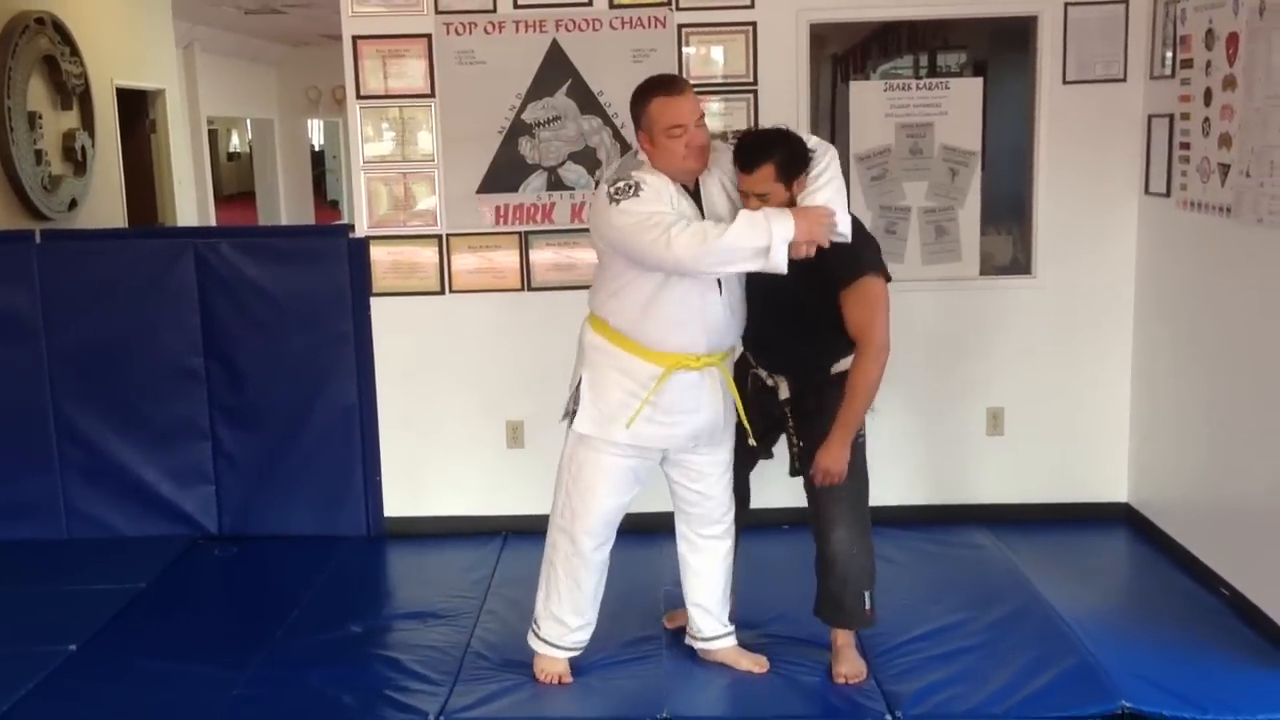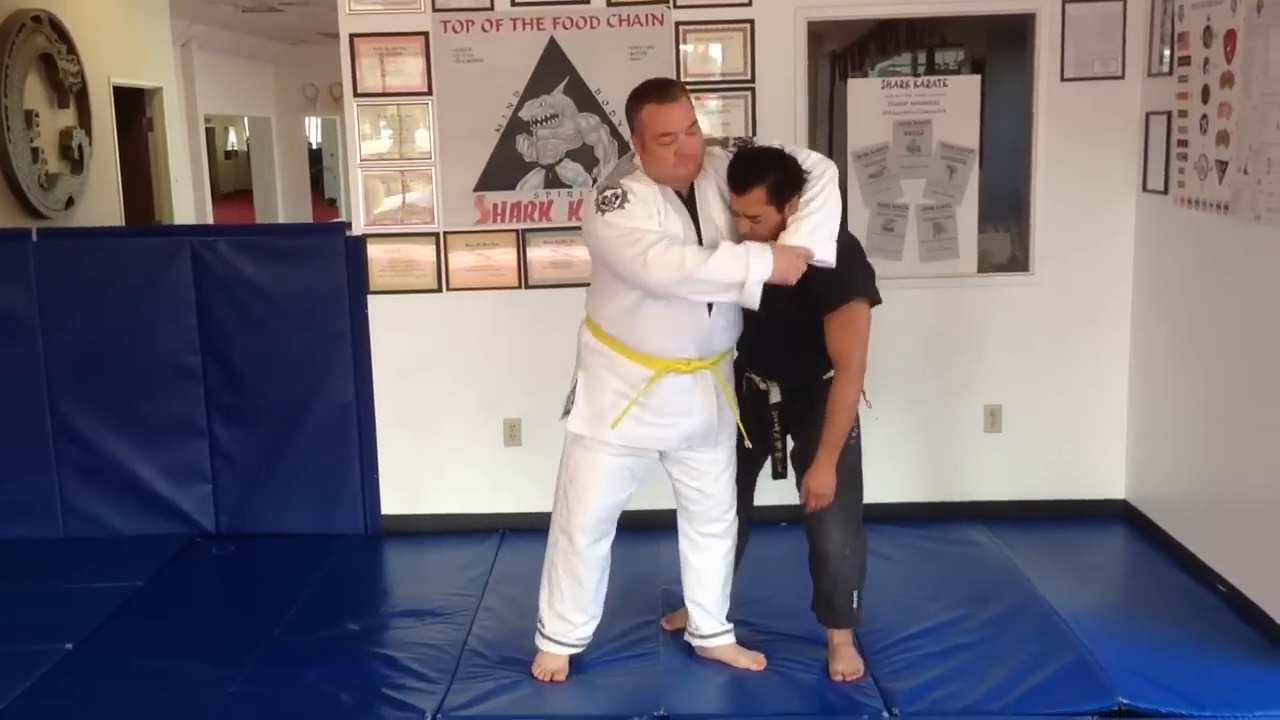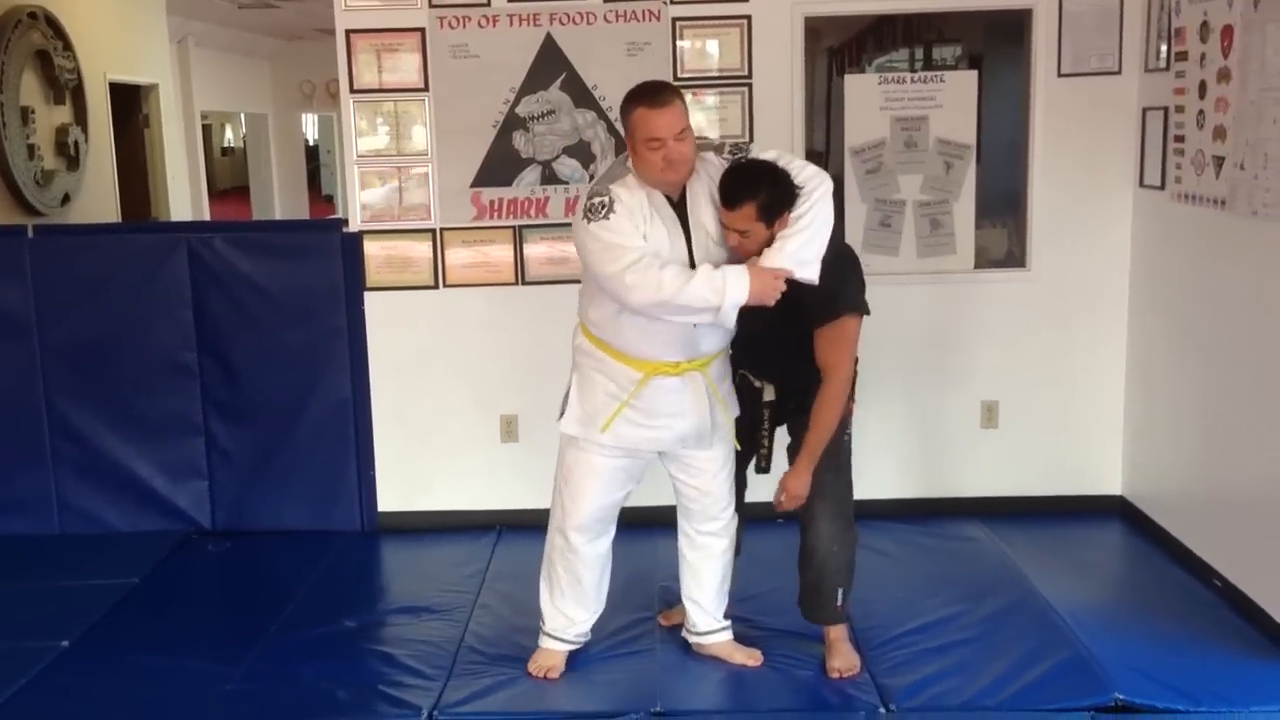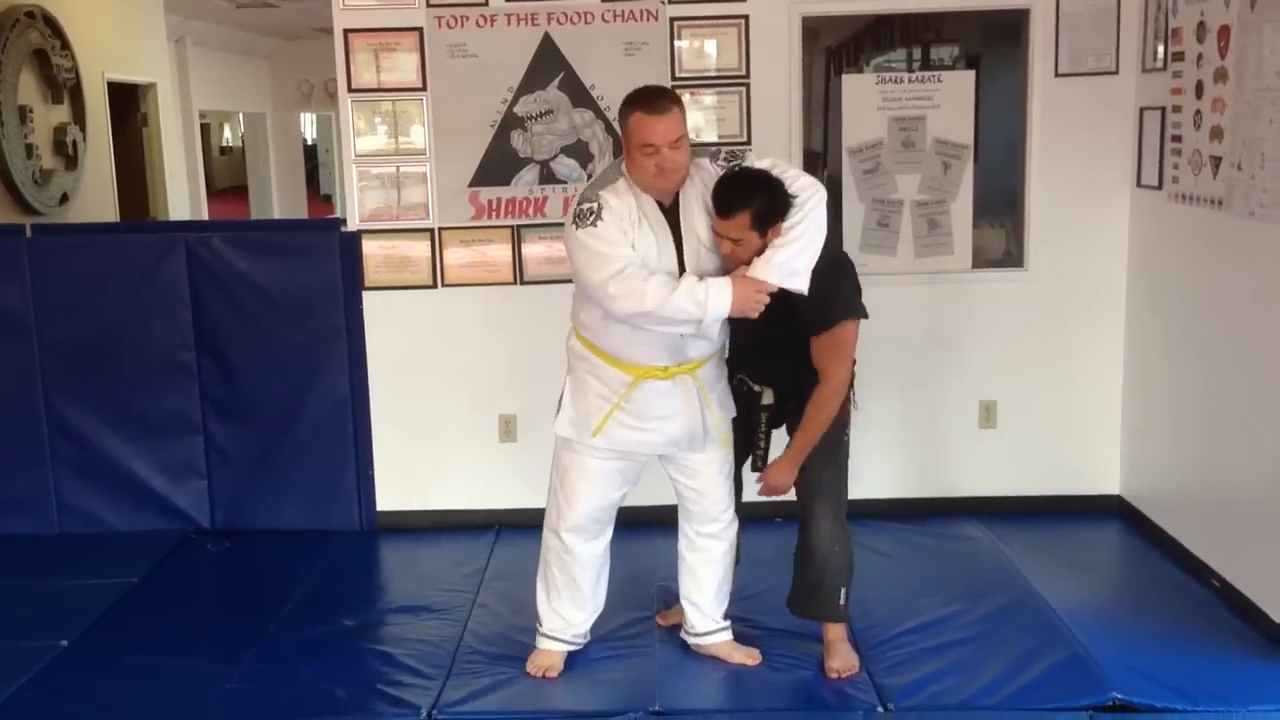
dt=0.1s
person 1, frame 1
left shoulder: (728, 161)
right shoulder: (625, 193)
right elbow: (687, 249)
left wrist: (814, 221)
right wrist: (785, 231)
left hip: (705, 383)
right hip: (625, 380)
left knee: (710, 516)
right knee: (586, 519)
left ankle: (712, 634)
right ankle: (555, 639)
person 1, frame 2
left shoulder: (726, 168)
right shoulder: (617, 200)
left elbow: (815, 170)
right elbow: (667, 267)
left wrist: (802, 243)
right wrist: (761, 264)
left hip: (703, 384)
right hip: (622, 383)
left knee: (712, 515)
right knee: (585, 517)
left ankle: (711, 632)
right ankle: (559, 637)
person 1, frame 3
left shoulder: (723, 169)
right shoulder: (608, 203)
left elbow: (812, 184)
right elbow: (643, 287)
left wrist: (780, 264)
right wrist: (739, 286)
left hip: (702, 383)
right hip: (617, 384)
left knee: (712, 512)
right knee: (582, 517)
left ankle: (708, 629)
right ankle: (559, 634)
person 1, frame 4
left shoulder: (719, 176)
right shoulder: (598, 208)
left elbow: (806, 194)
right elbow: (629, 294)
left wrist: (768, 275)
right wrist: (723, 296)
left hip: (696, 386)
right hip: (611, 387)
left knee: (712, 514)
right knee: (578, 519)
left ankle: (707, 629)
right ankle: (557, 634)
person 2, frame 1
left shoulder: (846, 245)
left elbow: (873, 347)
left wrist: (840, 439)
left hip: (825, 386)
right hip: (755, 377)
left knee: (839, 513)
left ankle: (843, 637)
person 2, frame 2
left shoulder: (837, 262)
right shoulder: (736, 238)
left elbow: (851, 369)
left wrist: (825, 463)
left hip: (818, 391)
right hip: (752, 380)
left knee: (831, 513)
left ankle: (840, 635)
person 2, frame 3
left shoulder: (830, 270)
right shoulder: (729, 247)
left elbow: (836, 377)
left wrist: (804, 468)
left hip: (814, 390)
right hip: (747, 378)
left knee: (824, 508)
left ankle: (835, 631)
person 2, frame 4
left shoulder: (825, 276)
right shoulder: (723, 251)
left elbow: (833, 380)
left wrist: (791, 460)
left hip: (811, 390)
right hip: (745, 380)
left knee: (821, 505)
left ankle: (834, 630)
